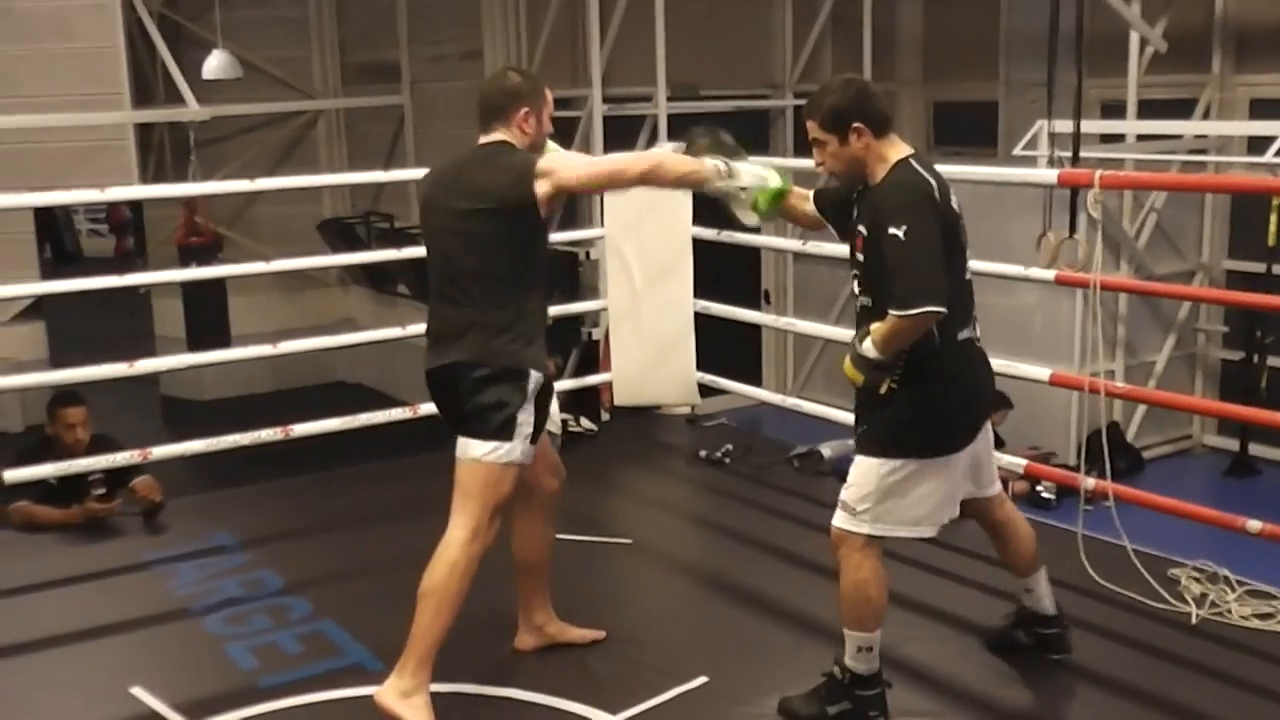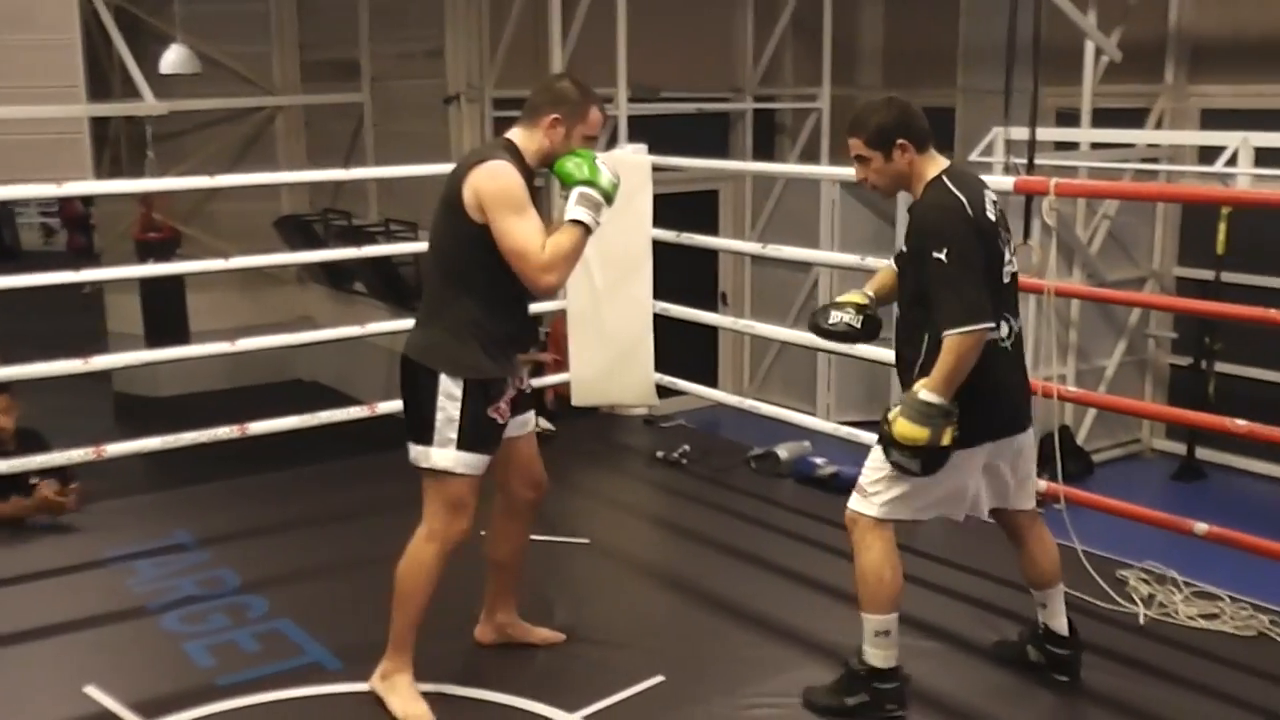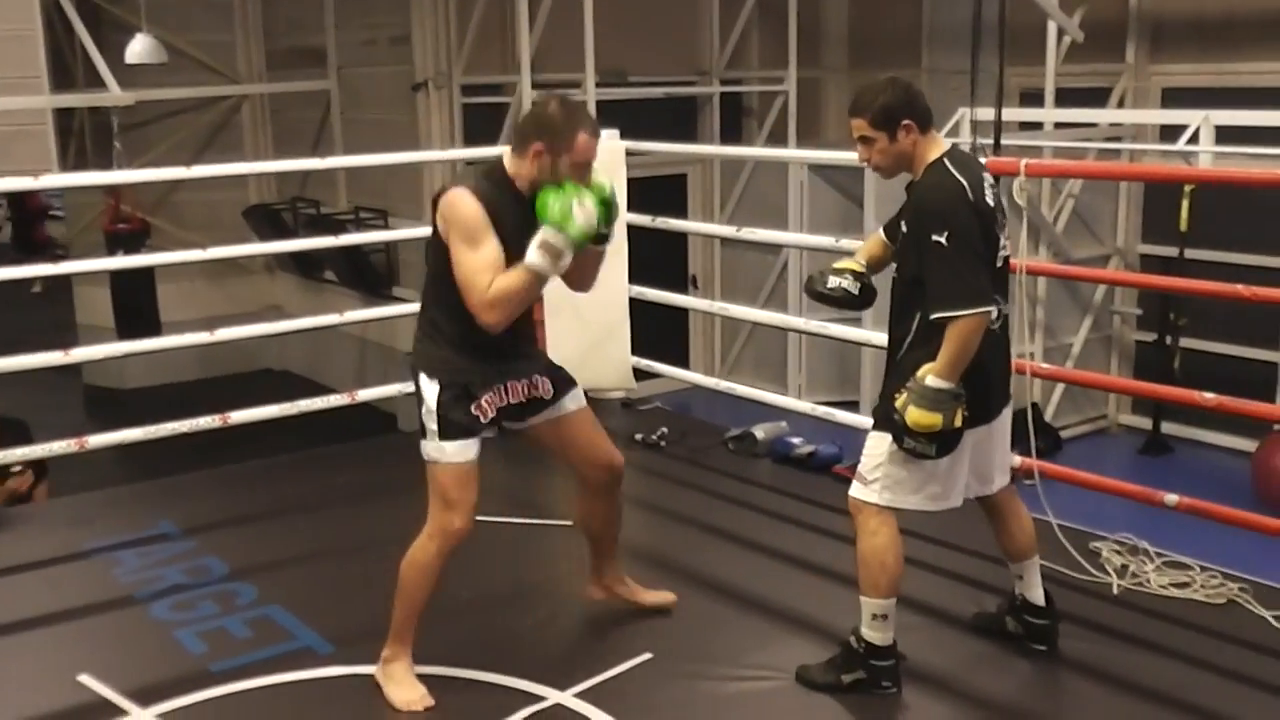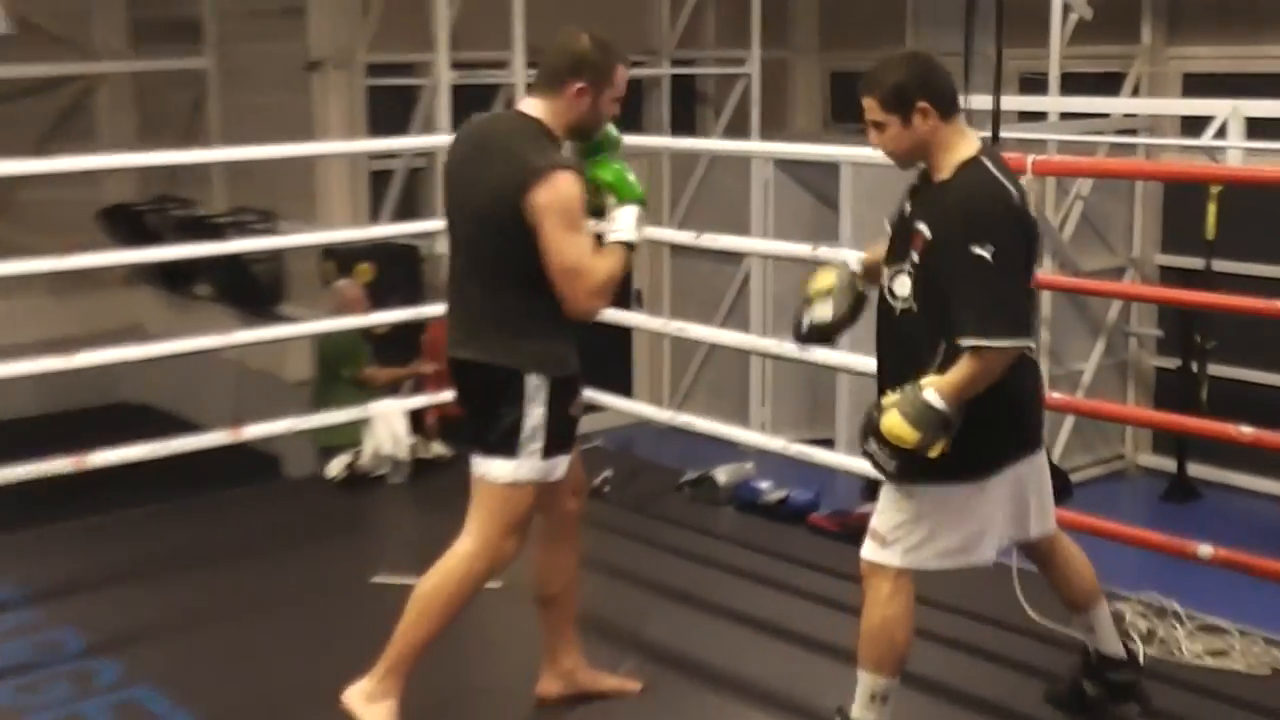
dt=0.5s
person 1, frame 1
left shoulder: (439, 181)
right shoulder: (531, 172)
right elbow: (642, 167)
right wrist: (725, 174)
left hip: (454, 360)
right hip: (499, 366)
left knee: (542, 485)
right knee: (473, 523)
left ankle: (536, 620)
person 1, frame 2
left shoulder: (510, 172)
right shoulder: (496, 174)
left elbow: (534, 265)
right elbow: (544, 275)
left wrist: (576, 201)
right wrist: (587, 204)
left hip: (493, 363)
right hip: (451, 369)
left knee: (525, 489)
right knee: (447, 523)
left ankle: (497, 618)
person 1, frame 3
left shoulder: (547, 196)
right shoulder: (466, 203)
left elbow: (579, 280)
right elbow: (490, 311)
left wrist: (596, 231)
right wrist: (546, 246)
left hip: (519, 361)
right hip: (457, 372)
left knee: (603, 466)
right knee: (451, 522)
left ankle: (608, 580)
right ankle: (395, 657)
person 1, frame 4
left shoulder: (480, 134)
right shoulder: (553, 174)
right elbow: (586, 297)
right wrist: (625, 217)
left hip: (484, 351)
right hip: (520, 366)
left knee: (566, 496)
right knee: (493, 535)
person 2, frame 1
left shoulder: (902, 195)
right shoulder: (904, 183)
left elbow: (920, 309)
right elbow: (818, 209)
left wrist: (870, 350)
left hip: (921, 398)
right hip: (960, 385)
left knee: (853, 535)
right knee: (989, 502)
right ankle: (1041, 620)
person 2, frame 2
left shoulder: (940, 212)
right shoulder: (965, 190)
left elbow: (969, 323)
right elbow: (909, 266)
left wrist: (927, 401)
right wrist: (863, 298)
left hip: (960, 398)
right hip: (1002, 395)
left knee: (868, 518)
right knee: (1019, 513)
right ankle: (1057, 642)
person 2, frame 3
left shoulder: (941, 195)
right shoulder: (961, 173)
left elbow: (972, 308)
right elbow: (898, 234)
left wrist: (937, 386)
right wrist: (859, 262)
left hip: (947, 379)
right hip: (984, 378)
left knee: (870, 504)
right knee: (995, 490)
left ankle: (875, 655)
right ankle: (1033, 612)
person 2, frame 4
left shoulder: (984, 202)
right shoulder: (938, 182)
left elbow: (1004, 338)
right elbow: (903, 246)
left wrist: (933, 404)
right wrist: (853, 277)
left hip: (969, 427)
right hip: (1007, 418)
left knee: (883, 571)
right knee: (1042, 539)
right ankle: (1113, 661)
